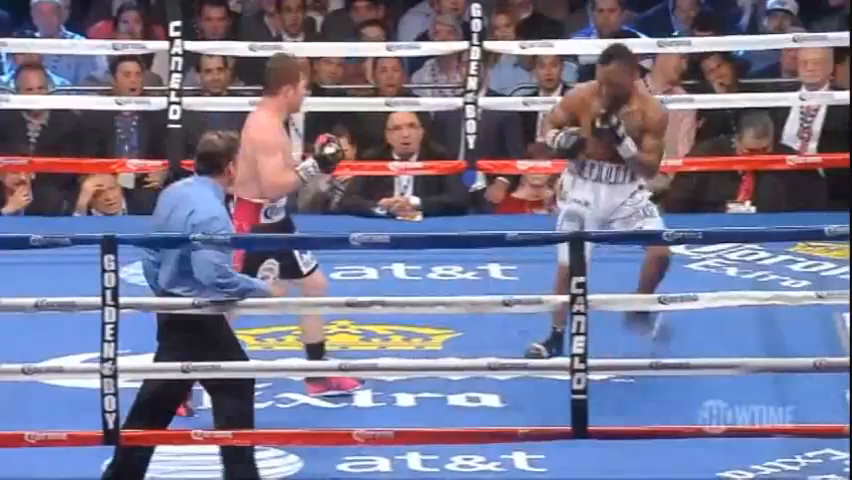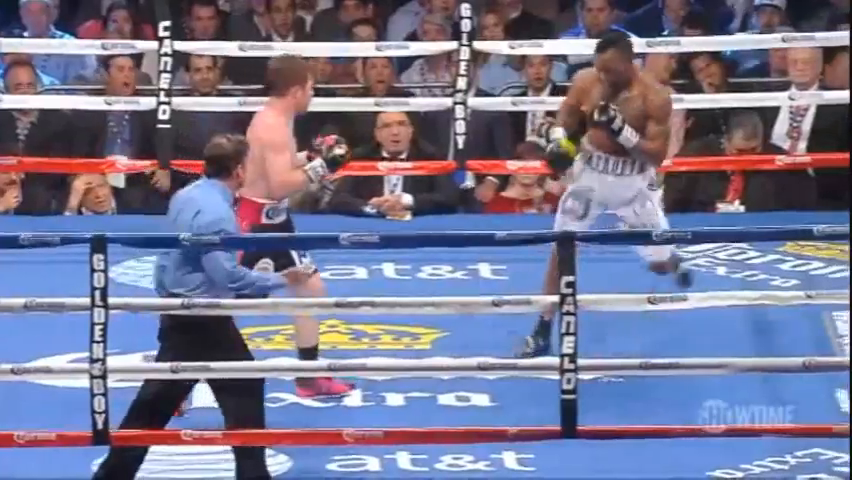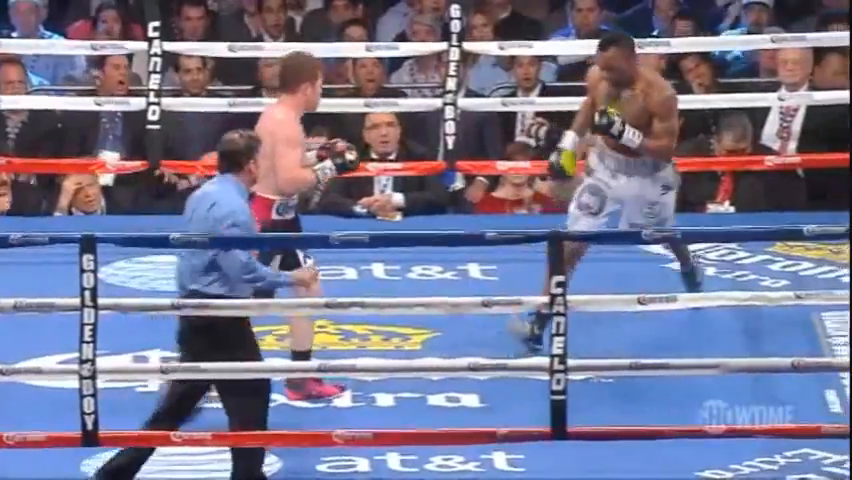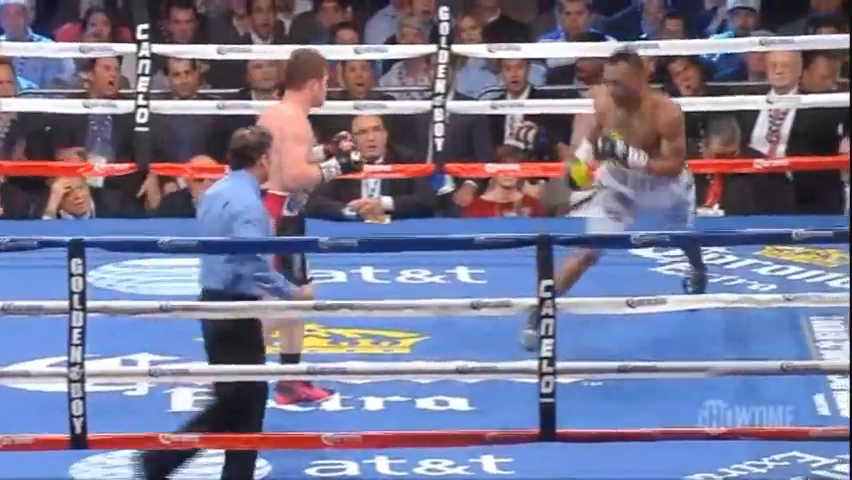
dt=0.2s
person 1, frame 1
left shoulder: (173, 193)
right shoulder: (210, 212)
left elbow: (152, 256)
right elbow: (216, 276)
left wrist: (162, 293)
right wrist: (261, 289)
left hip: (173, 309)
right hip: (197, 314)
left knee: (158, 396)
right knee: (235, 389)
person 1, frame 2
left shoulder: (186, 196)
right shoulder: (217, 213)
left elbow: (166, 259)
right elbow: (229, 275)
left wrist: (165, 297)
right wrist: (278, 280)
left hip: (179, 309)
right hip: (203, 317)
left knee: (157, 398)
right knee: (244, 389)
person 1, frame 3
left shoulder: (203, 194)
right shoulder: (233, 206)
right elbow: (244, 268)
right wrist: (291, 279)
right hip: (220, 312)
left knee: (181, 399)
right knee: (248, 395)
person 1, frame 4
left shoulder: (215, 193)
right shoulder: (246, 203)
right elbow: (252, 264)
right wrist: (292, 294)
left hip: (213, 302)
left knee: (234, 399)
right knee: (239, 400)
person 2, frame 1
left shoulder: (268, 120)
right shoulder: (266, 129)
right elbow: (271, 186)
left wrist: (311, 158)
right wrist: (312, 166)
left hip: (276, 220)
right hip: (253, 224)
left knee: (314, 286)
left ankle: (319, 374)
person 2, frame 2
left shoulder: (271, 120)
right shoulder: (274, 128)
right elbow: (280, 185)
left wrist: (310, 157)
right wrist: (321, 166)
left hip: (276, 221)
right hip: (254, 224)
left knee: (311, 289)
left ankle: (310, 376)
person 2, frame 3
left shoulder: (275, 116)
right shoulder: (286, 124)
right elbow: (288, 180)
left wrist: (318, 156)
right wrist: (331, 168)
left hip: (280, 218)
right hip: (266, 220)
left knee: (307, 291)
left ankle: (300, 377)
person 2, frame 4
left shoulder: (278, 112)
right shoulder: (294, 119)
right elbow: (294, 176)
left wrist: (324, 150)
right wrist: (337, 165)
left hip: (279, 212)
right hip: (276, 215)
left ankle: (289, 381)
person 3, frame 1
left shoulder: (651, 111)
right shoulder: (580, 96)
left elbow: (651, 167)
right elbow: (548, 128)
left wrist: (623, 142)
right wrist: (561, 140)
left hip: (627, 189)
right hip: (582, 186)
left knee: (659, 253)
right knee: (569, 265)
left ankle: (639, 311)
right ankle: (556, 336)
person 3, frame 2
left shoulder: (655, 97)
right shoulder: (584, 81)
left elbow: (658, 153)
right elbow: (568, 114)
left wrist: (622, 132)
right wrist: (559, 142)
left hip: (635, 180)
right hip: (590, 172)
left knee: (659, 261)
left ankle: (673, 265)
right ankle: (544, 328)
person 3, frame 3
left shoulder: (659, 93)
right shoulder: (596, 77)
left elbow: (667, 148)
left wrist: (624, 134)
right wrist: (566, 146)
left hip: (650, 175)
right hip: (605, 167)
right knee: (574, 244)
left ankle: (688, 266)
right ankle: (541, 314)
person 3, frame 4
left shoulder: (667, 114)
right shoulder: (604, 103)
left elbow: (675, 168)
left wrist: (628, 156)
right wrist: (582, 158)
left hip: (664, 181)
right hip: (619, 181)
left knee: (684, 233)
right knee: (591, 251)
left ankle: (699, 276)
right ankle: (542, 312)
